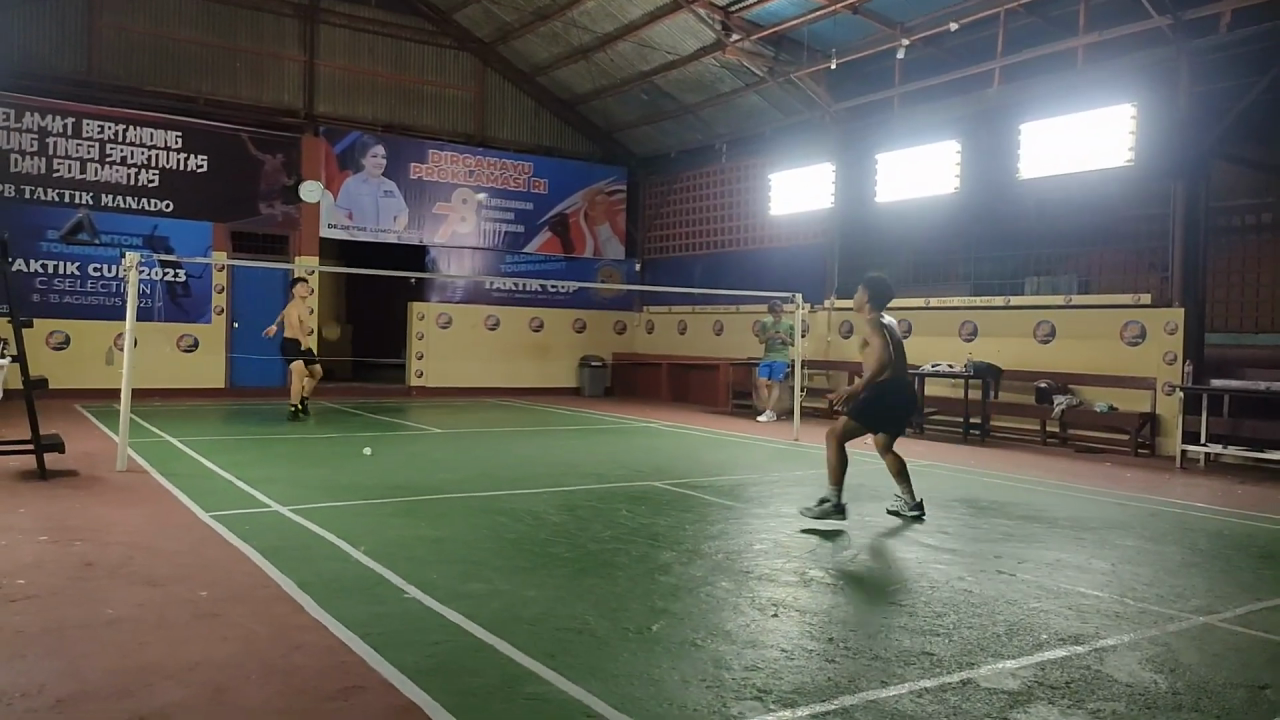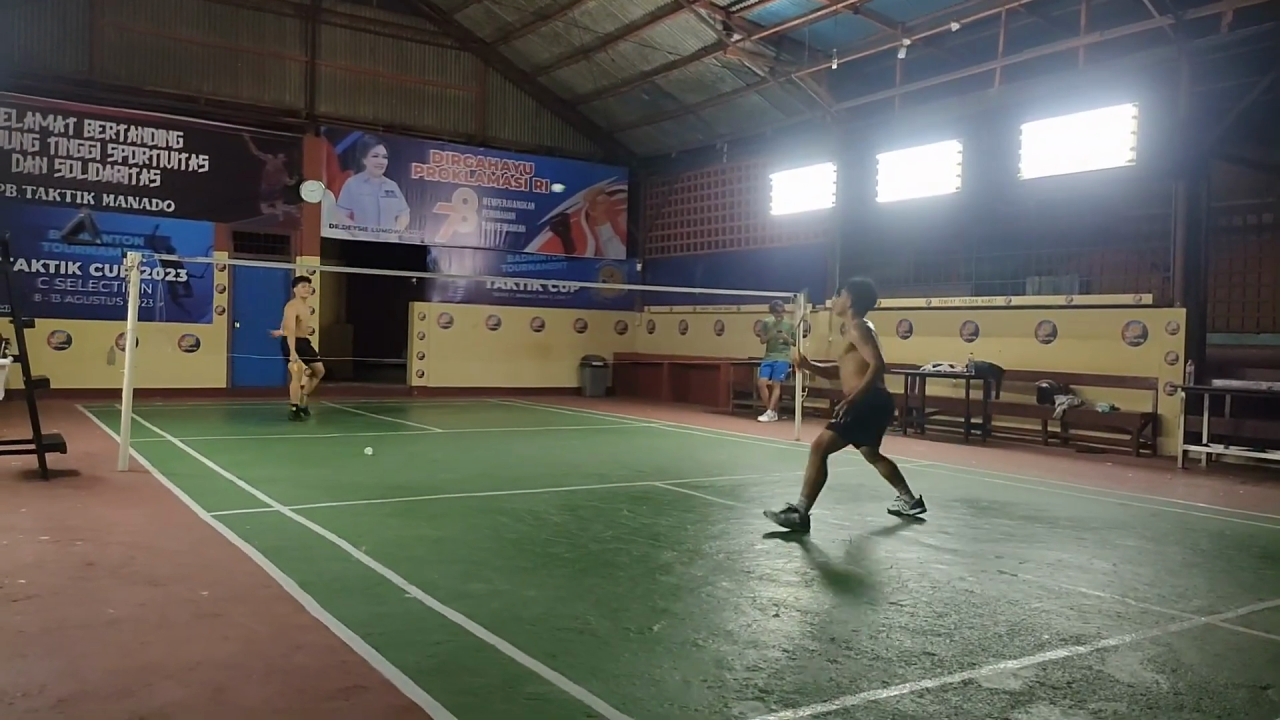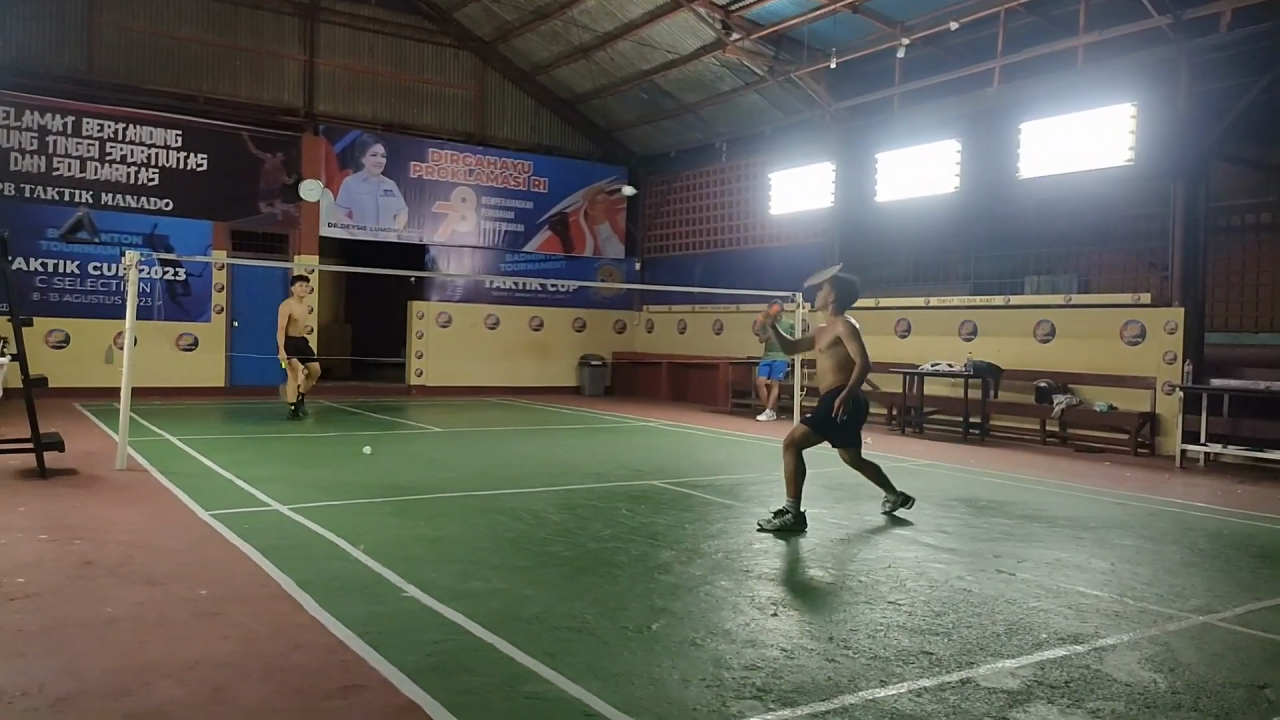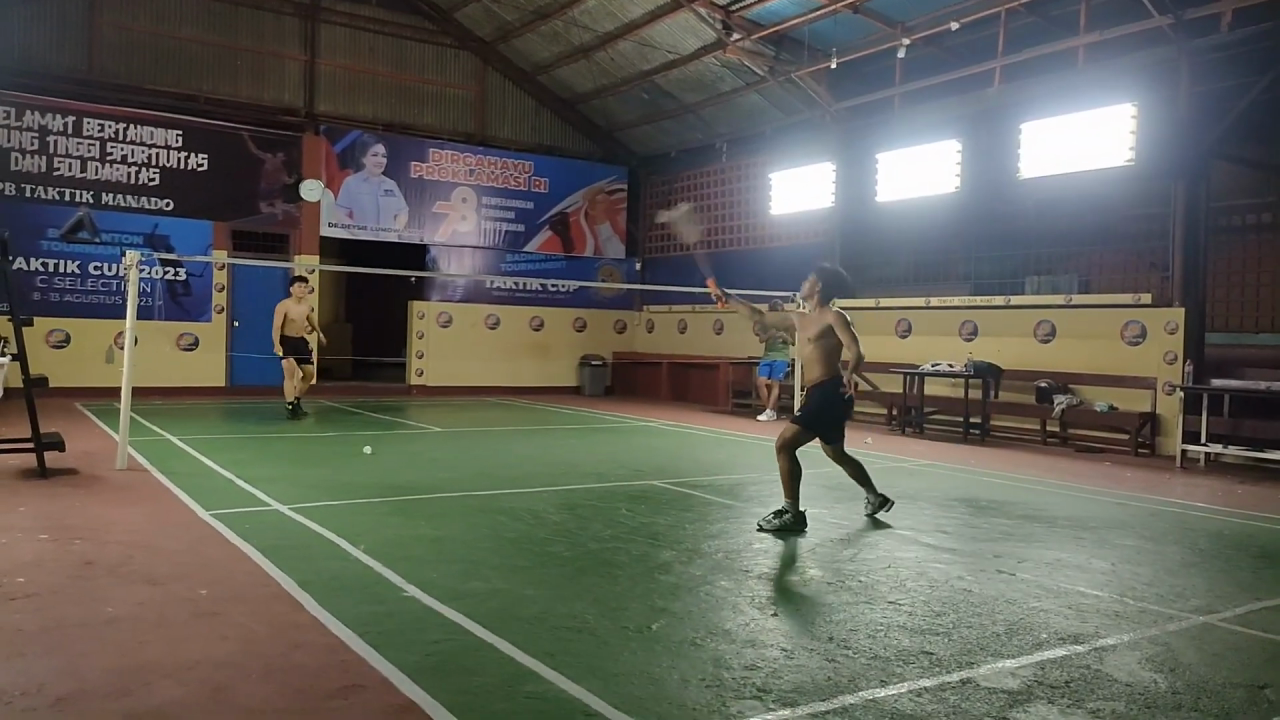
dt=0.1s
person 1, frame 1
left shoulder: (873, 321)
right shoulder: (887, 322)
left elbow: (885, 357)
left wrist: (856, 388)
right wrist: (857, 390)
left hip: (889, 392)
right hip: (902, 395)
left knee: (835, 435)
right knee: (884, 447)
left ankle: (833, 503)
right ankle: (909, 502)
person 1, frame 2
left shoulder: (858, 329)
right shoulder: (856, 330)
left elbow: (877, 365)
right elbow: (840, 371)
left wrist: (854, 398)
right wrist: (810, 366)
left hip: (868, 403)
right hip: (875, 402)
left knee: (819, 449)
right knee: (872, 454)
left ankle: (800, 513)
right ankle: (909, 501)
person 1, frame 3
left shoulder: (843, 325)
right shoulder: (823, 330)
left elbow: (863, 363)
right elbow: (790, 348)
left wrist: (846, 393)
right wrist: (772, 326)
left hip: (843, 402)
right hip: (834, 401)
left knee: (792, 444)
right knee: (852, 457)
left ankle: (792, 514)
right ankle: (896, 498)
person 1, frame 4
left shoulder: (833, 316)
right shoulder: (802, 320)
left elbow: (856, 351)
right elbow: (761, 317)
left wrist: (850, 374)
right wrist: (730, 300)
left hip: (830, 394)
right hip: (820, 397)
left knee: (784, 445)
right knee: (836, 453)
left ankle: (792, 513)
right ankle: (875, 499)
